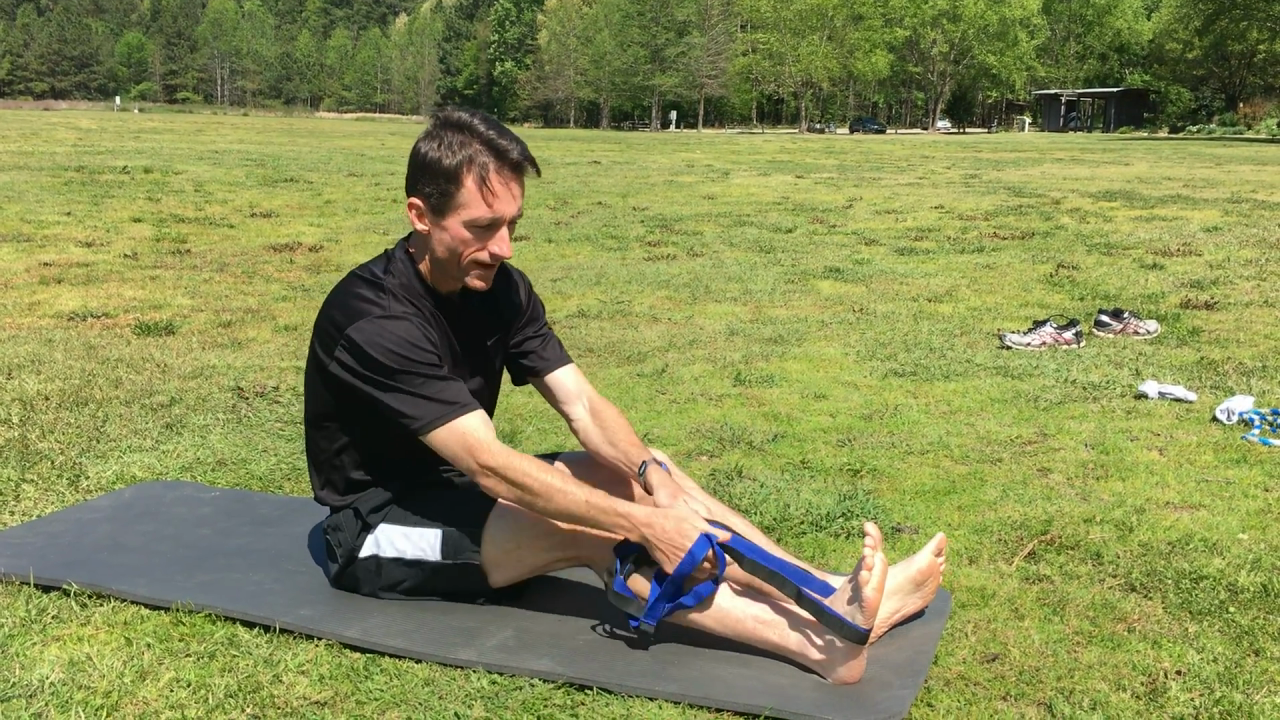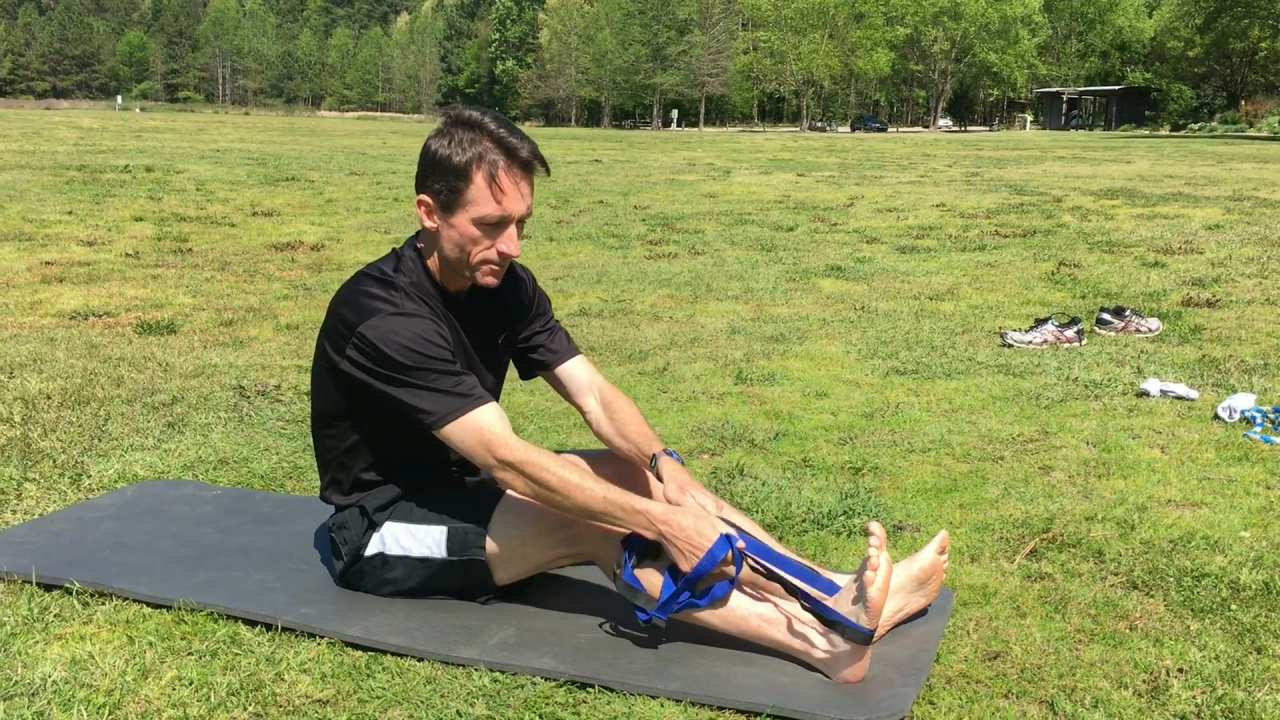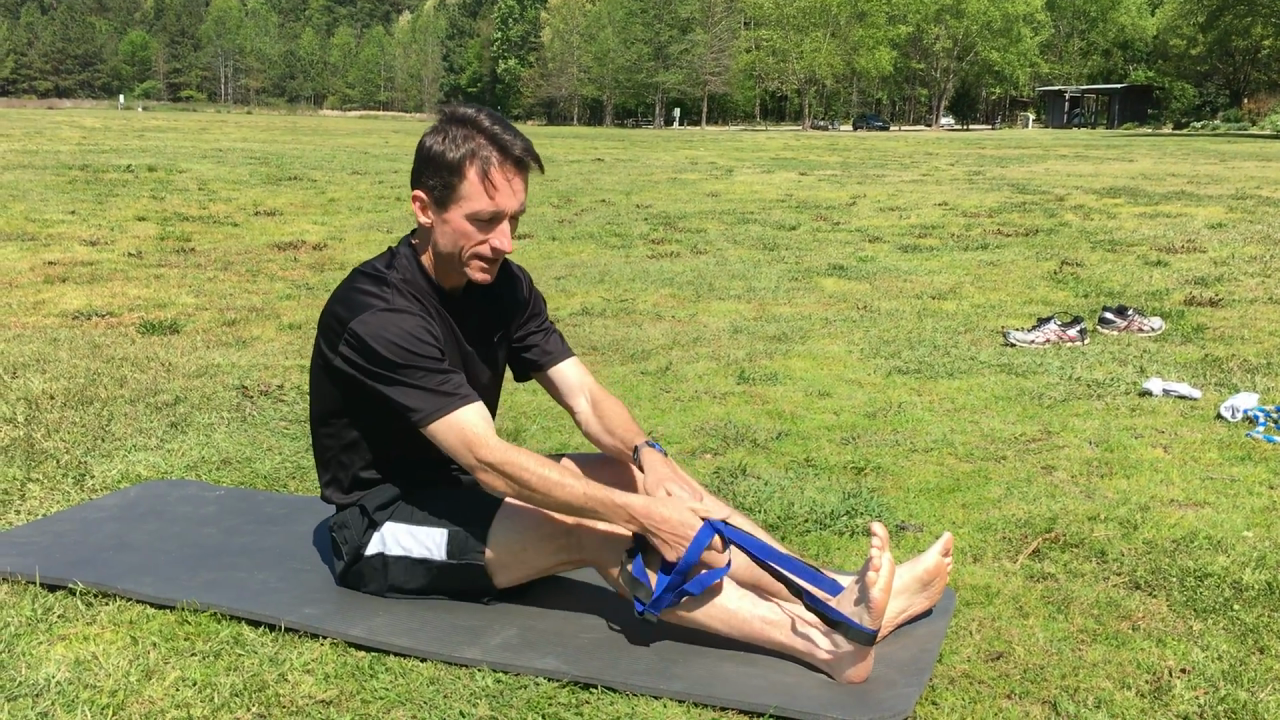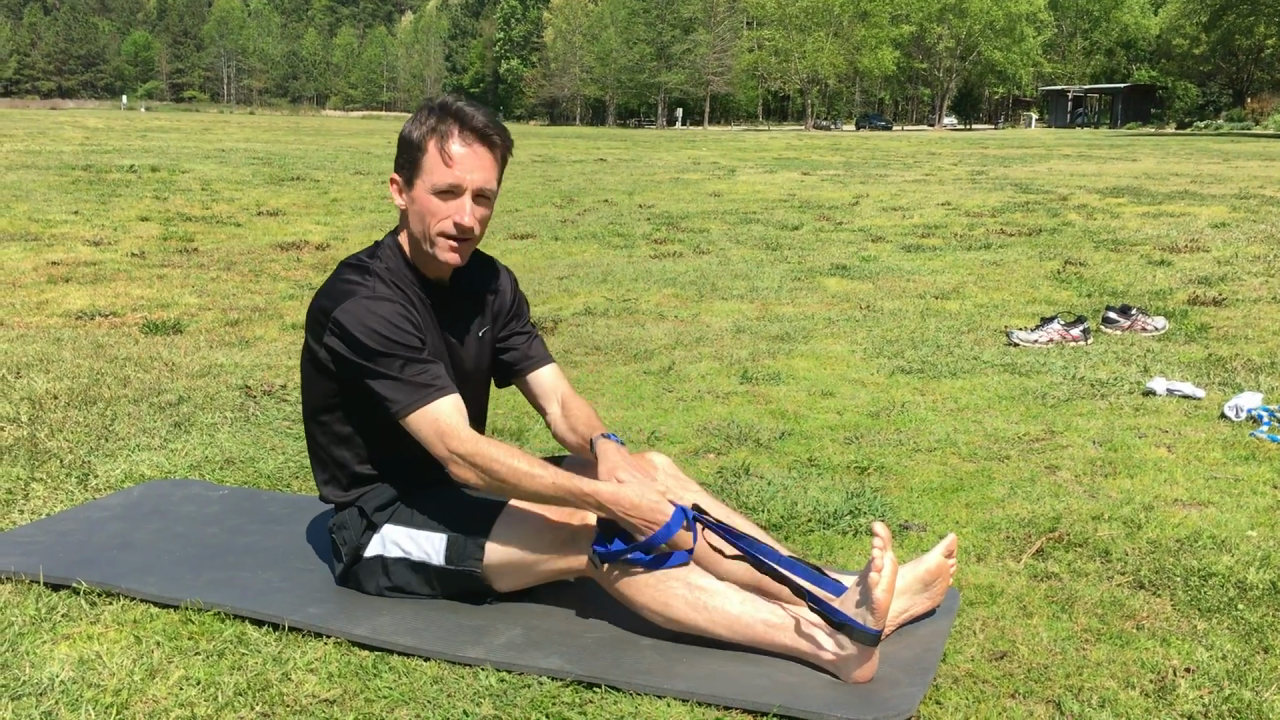
dt=0.2s
person 1, frame 1
left shoulder: (500, 289)
right shoulder: (373, 318)
left elbow: (583, 405)
right elbow: (494, 466)
left wrist: (654, 477)
right wrist: (646, 527)
left hip: (452, 490)
right hip: (375, 527)
left knee: (631, 474)
right knee: (584, 525)
left ankle: (825, 600)
right ankle: (813, 641)
person 1, frame 2
left shoulder: (505, 286)
right shoulder: (383, 316)
left elbow: (594, 394)
right elbow: (508, 461)
left wrist: (666, 469)
right wrist: (663, 522)
left hip: (459, 487)
right hip: (381, 528)
left knee: (636, 472)
right knee: (592, 522)
left ankle: (831, 598)
right ankle: (815, 637)
person 1, frame 3
left shoulder: (503, 287)
right shoulder: (377, 312)
left elbow: (585, 394)
right elbow: (489, 460)
left wrist: (643, 457)
right wrist: (643, 514)
left hip: (459, 488)
right hip: (382, 524)
left knee: (649, 474)
right knee: (592, 527)
left ankle: (833, 600)
right ankle: (822, 641)
person 1, frame 4
left shoulder: (488, 284)
right shoulder: (362, 305)
left elbow: (557, 398)
right elbow: (461, 452)
left wrist: (603, 448)
right wrist: (609, 497)
left hip: (455, 490)
right hip: (383, 523)
left knee: (651, 471)
right knee: (593, 538)
left ankle: (839, 600)
right ankle: (826, 642)
